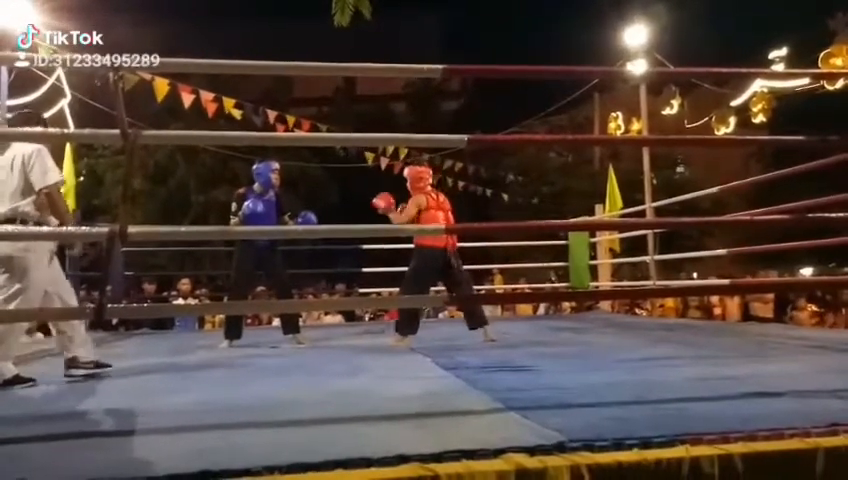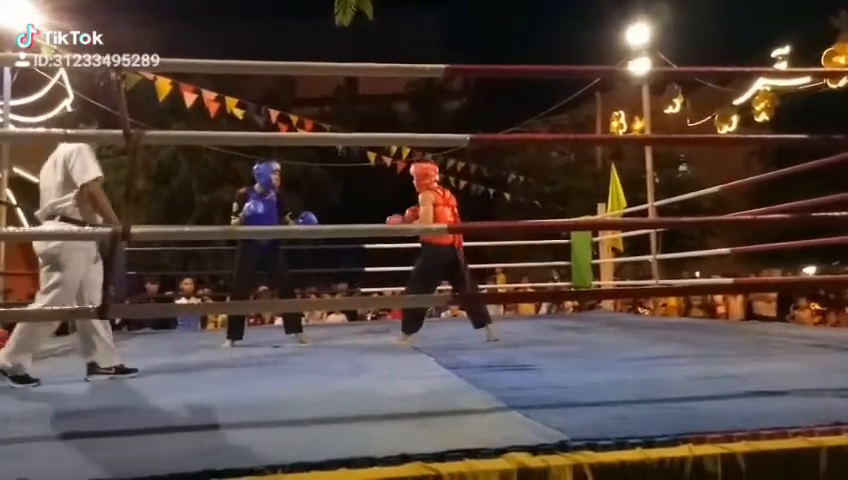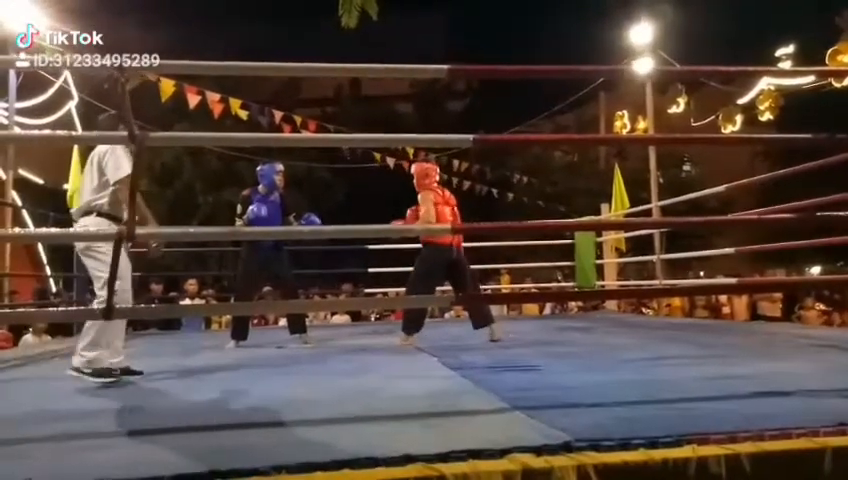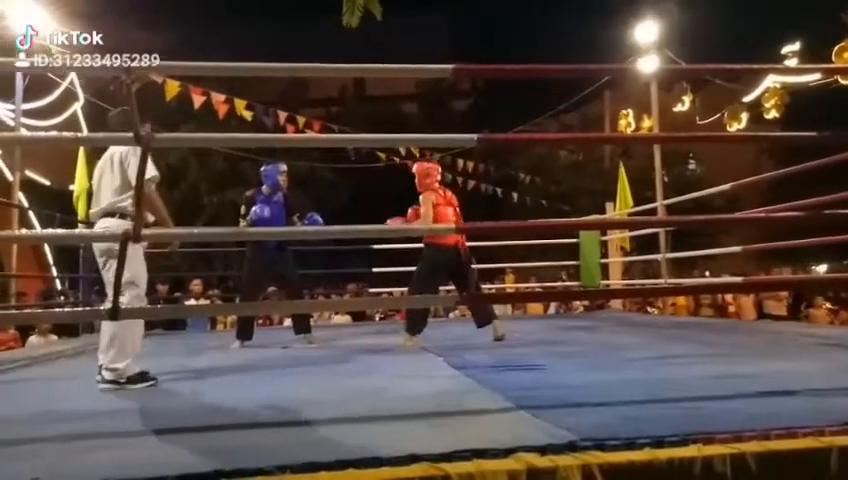
dt=0.4s
person 1, frame 1
right shoulder: (34, 151)
right elbow: (49, 192)
right wrist: (71, 229)
left hip: (23, 239)
right hip: (28, 239)
left knee: (61, 297)
left ankle: (78, 357)
person 1, frame 2
left shoulder: (57, 157)
right shoulder: (78, 149)
right elbow: (92, 190)
right wrist: (116, 223)
left hip: (75, 236)
right hip: (67, 236)
left knee: (93, 301)
right knee: (54, 301)
left ankle: (102, 363)
person 1, frame 3
left shoulder: (100, 155)
right shoulder: (113, 149)
right elbow: (124, 188)
right wrist: (150, 223)
left hip: (103, 231)
right hip: (100, 230)
left knee: (118, 296)
right knee: (114, 294)
left ankle: (110, 361)
right ankle: (88, 361)
person 1, frame 4
left shoulder: (105, 158)
right shoulder: (132, 148)
right elbow: (146, 190)
right wrist: (169, 227)
left hip: (105, 229)
right hip: (123, 229)
left knee: (119, 300)
right knee: (129, 299)
left ankle: (111, 366)
right ankle: (117, 371)
person 2, frame 1
left shoulder: (275, 195)
right shoulder: (243, 195)
left elbow: (285, 221)
right elbow: (232, 225)
left wrist: (299, 222)
right wrist: (242, 215)
left hip: (269, 248)
right hip: (248, 248)
left knee: (284, 288)
right knee: (238, 291)
left ankle: (294, 333)
right ankle: (229, 337)
person 2, frame 2
left shoulder: (276, 195)
right shoulder: (244, 195)
left elbow: (285, 220)
right elbow: (234, 224)
left wrist: (299, 223)
right wrist: (243, 216)
left hip: (271, 248)
right hip: (249, 248)
left knee: (286, 288)
right knee: (240, 291)
left ankle: (297, 332)
right ankle: (232, 337)
person 2, frame 3
left shoulder: (280, 196)
right shoulder: (248, 196)
left elbow: (290, 221)
right elbow: (238, 226)
left wrist: (303, 223)
right wrist: (247, 219)
left hip: (275, 249)
right hip: (254, 250)
left knee: (290, 289)
right knee: (244, 292)
left ankle: (301, 332)
right ankle: (236, 338)
person 2, frame 4
left shoulder: (283, 197)
right shoulder: (252, 197)
left elbow: (293, 221)
right elbow: (242, 227)
left wrist: (306, 223)
right wrist: (251, 219)
left hip: (280, 249)
right hip: (258, 250)
left knee: (295, 289)
right knee: (249, 292)
left ankle: (305, 332)
right ankle: (241, 338)
person 3, frame 1
left shoulder: (418, 199)
right shoulder: (440, 198)
left elbow: (402, 221)
left wrist: (388, 211)
right wrist: (408, 214)
left hip: (428, 251)
right hip: (448, 251)
left knee: (410, 292)
right knee: (463, 290)
left ankle: (403, 336)
right ankle: (485, 331)
person 3, frame 2
left shoulder: (426, 195)
right shoulder: (447, 194)
left elbow: (426, 223)
left wrist: (405, 224)
right wrist: (417, 216)
left hip: (435, 249)
right hip: (454, 248)
left knee: (416, 290)
right knee: (467, 288)
left ankle: (407, 334)
right ankle: (489, 330)
person 3, frame 3
left shoulder: (425, 195)
right shoulder: (446, 195)
left elbow: (430, 221)
left wrist: (408, 226)
right wrist: (419, 216)
left hip: (436, 249)
right hip: (454, 248)
left knee: (416, 290)
right knee: (467, 289)
left ankle: (408, 335)
right ankle: (493, 329)
person 3, frame 4
left shoulder: (427, 196)
right shoulder: (448, 195)
left elbow: (426, 224)
left wrist: (404, 225)
right wrist: (418, 216)
left hip: (438, 249)
right hip: (457, 248)
left knee: (419, 290)
right knee: (471, 288)
left ankle: (412, 335)
right ankle: (496, 327)
